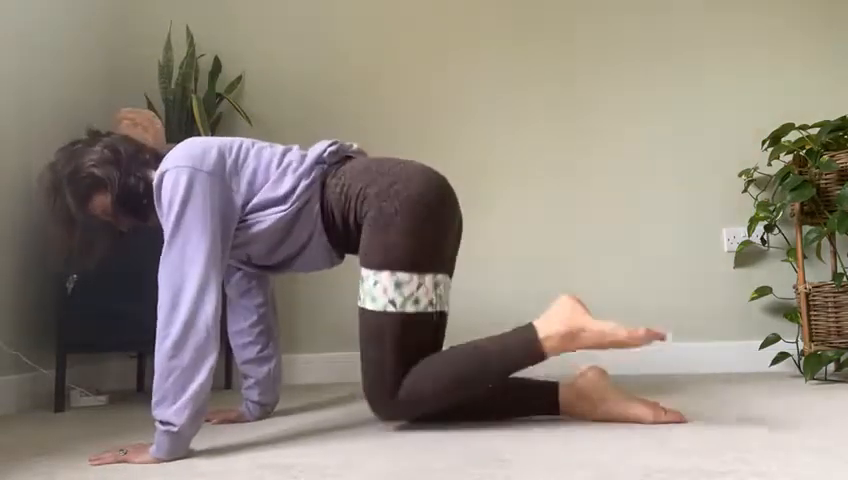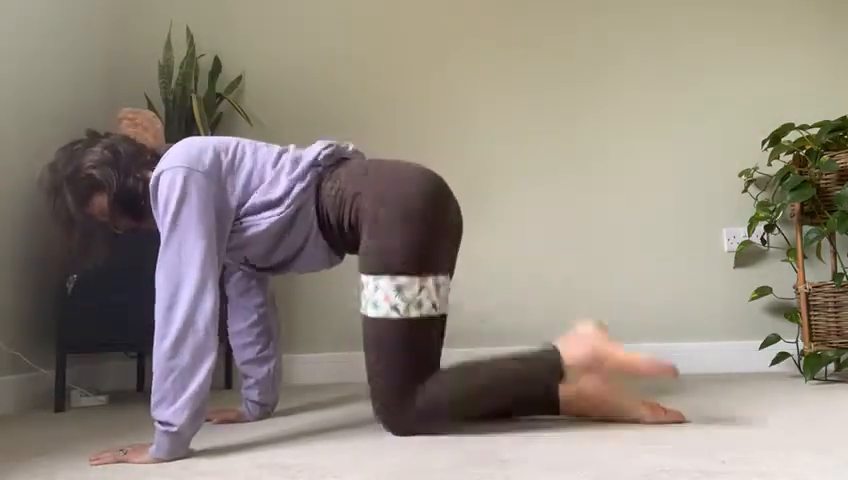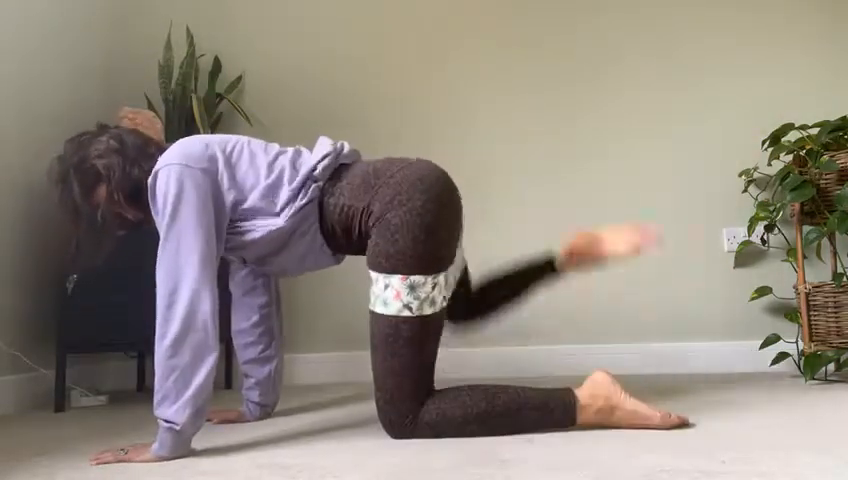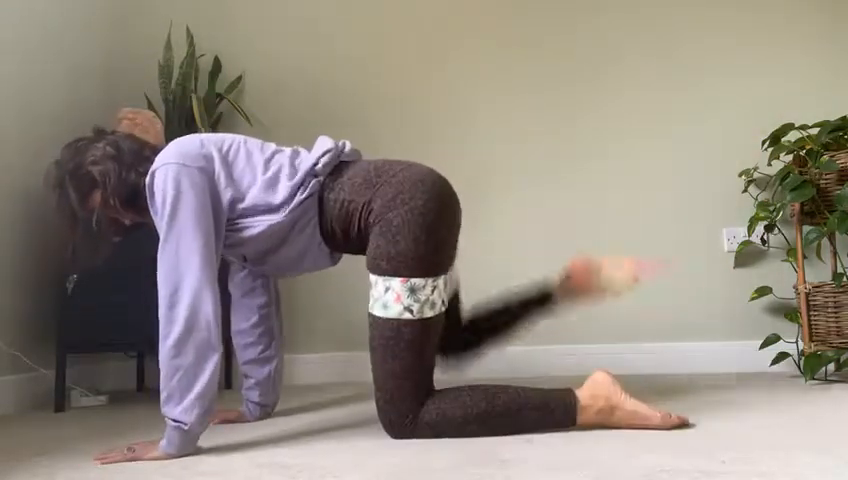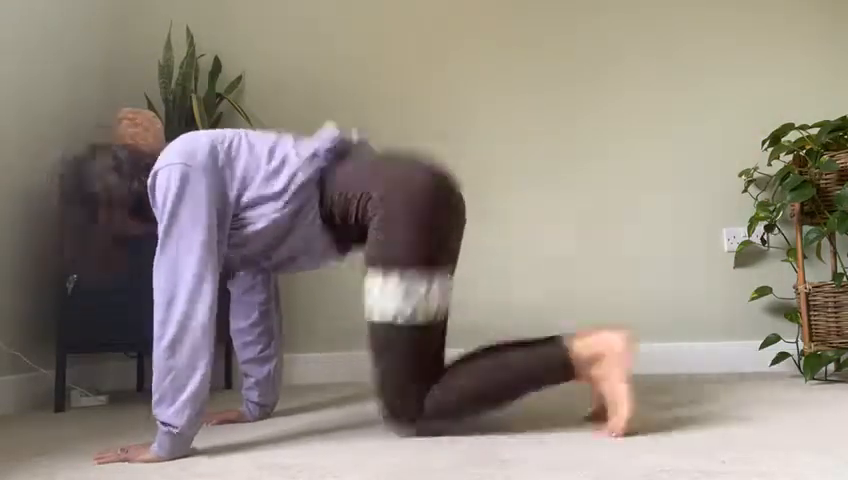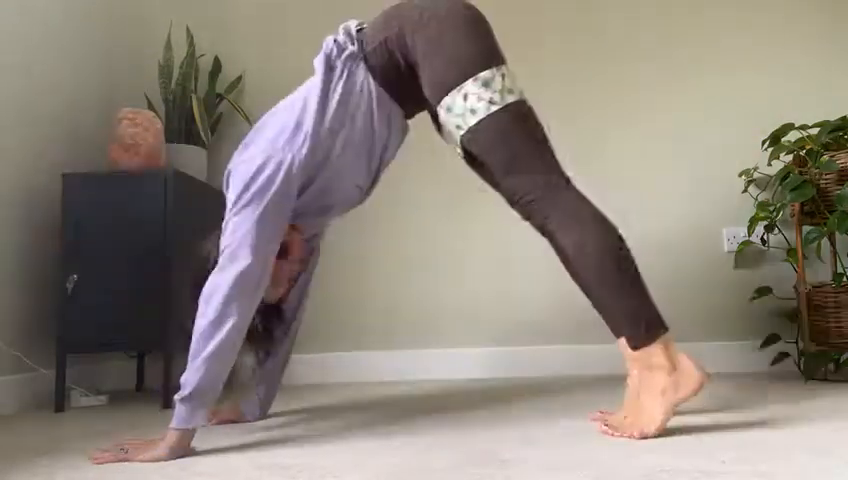
dt=0.2s
person 1, frame 1
left shoulder: (183, 172)
right shoulder: (205, 183)
left elbow: (188, 306)
right elbow: (244, 286)
left wrist: (168, 439)
right wrist: (258, 399)
left hip: (399, 203)
right hip: (409, 206)
left knee: (391, 397)
right knee: (413, 393)
left ankle: (554, 329)
right ankle: (582, 394)
person 1, frame 2
left shoulder: (178, 173)
right shoulder: (204, 182)
left elbow: (186, 306)
right elbow: (244, 286)
left wrist: (167, 440)
right wrist: (258, 400)
left hip: (398, 204)
right hip: (411, 203)
left knee: (404, 411)
right knee: (417, 396)
left ankle: (575, 355)
right ankle: (578, 389)
person 1, frame 3
left shoulder: (175, 172)
right shoulder: (208, 176)
left elbow: (186, 304)
right elbow: (251, 282)
left wrist: (171, 437)
right wrist: (258, 399)
left hip: (400, 206)
right hip: (409, 194)
left knee: (404, 416)
right knee: (462, 309)
left ankle: (590, 402)
right ankle: (570, 254)
person 1, frame 4
left shoulder: (172, 170)
right shoulder: (204, 177)
left elbow: (188, 304)
right elbow: (250, 284)
left wrist: (177, 436)
right wrist: (258, 400)
left hip: (400, 206)
right hip: (404, 199)
left knee: (404, 417)
right knee: (454, 342)
left ankle: (592, 402)
right ankle: (568, 284)
person 1, frame 5
left shoulder: (178, 169)
right shoulder: (209, 184)
left elbow: (184, 305)
right elbow: (250, 283)
left wrist: (169, 438)
right wrist: (258, 399)
left hip: (401, 198)
right hip: (404, 197)
left knee: (409, 409)
right knee: (423, 386)
left ankle: (587, 353)
right ankle: (579, 351)
person 1, frame 6
left shoulder: (261, 171)
right shoulder: (287, 199)
left elbow: (230, 290)
left wrist: (180, 431)
right wrist: (256, 405)
right hip: (409, 58)
left knee: (540, 191)
right knee: (535, 197)
left ankle: (663, 363)
right ankle: (641, 357)
